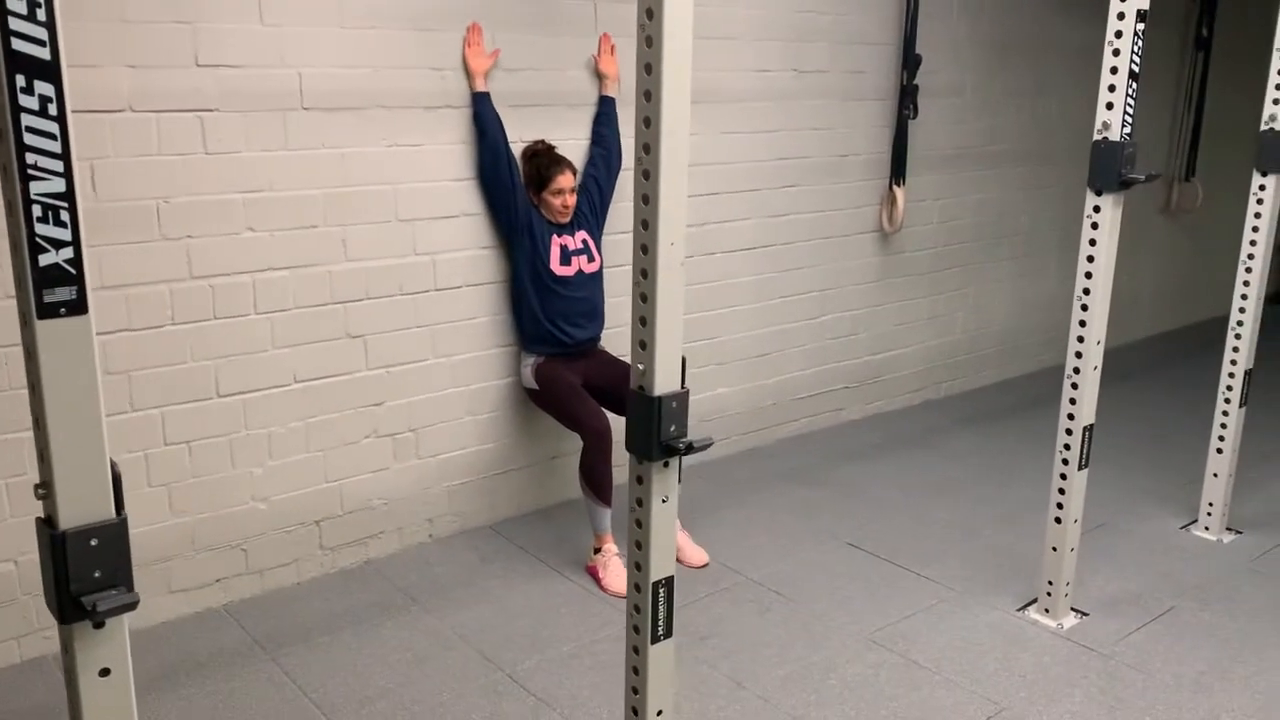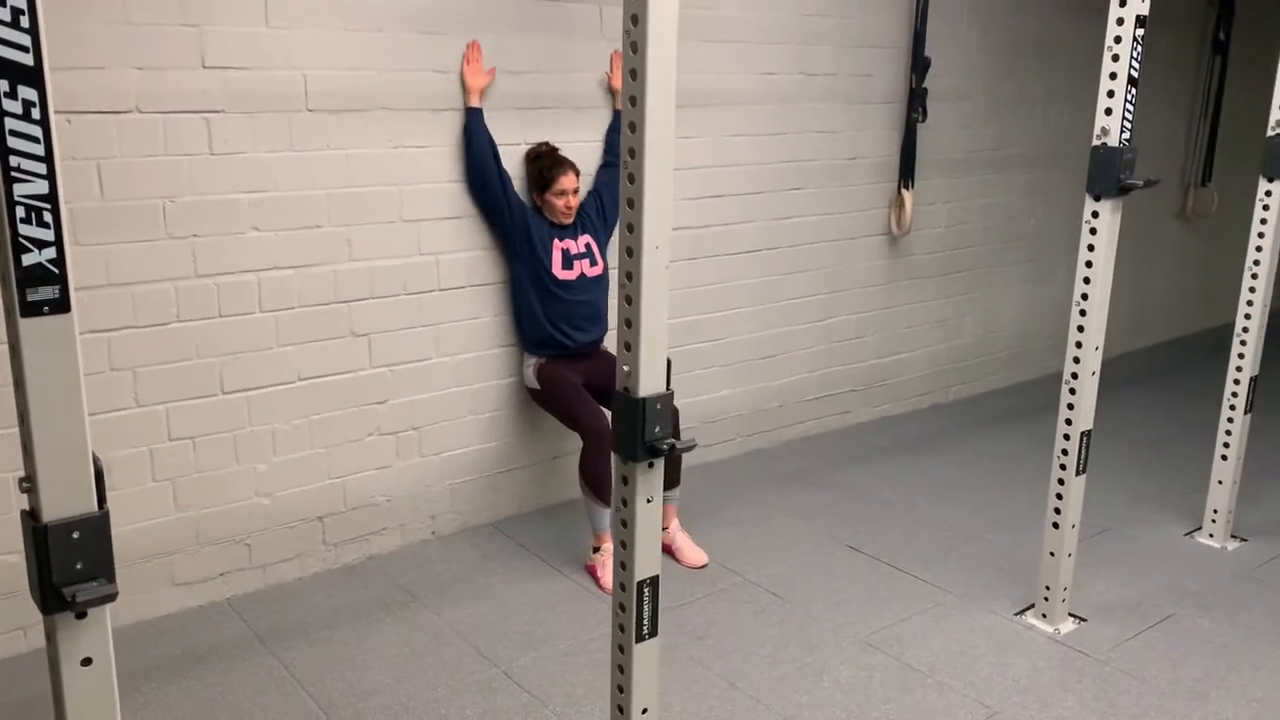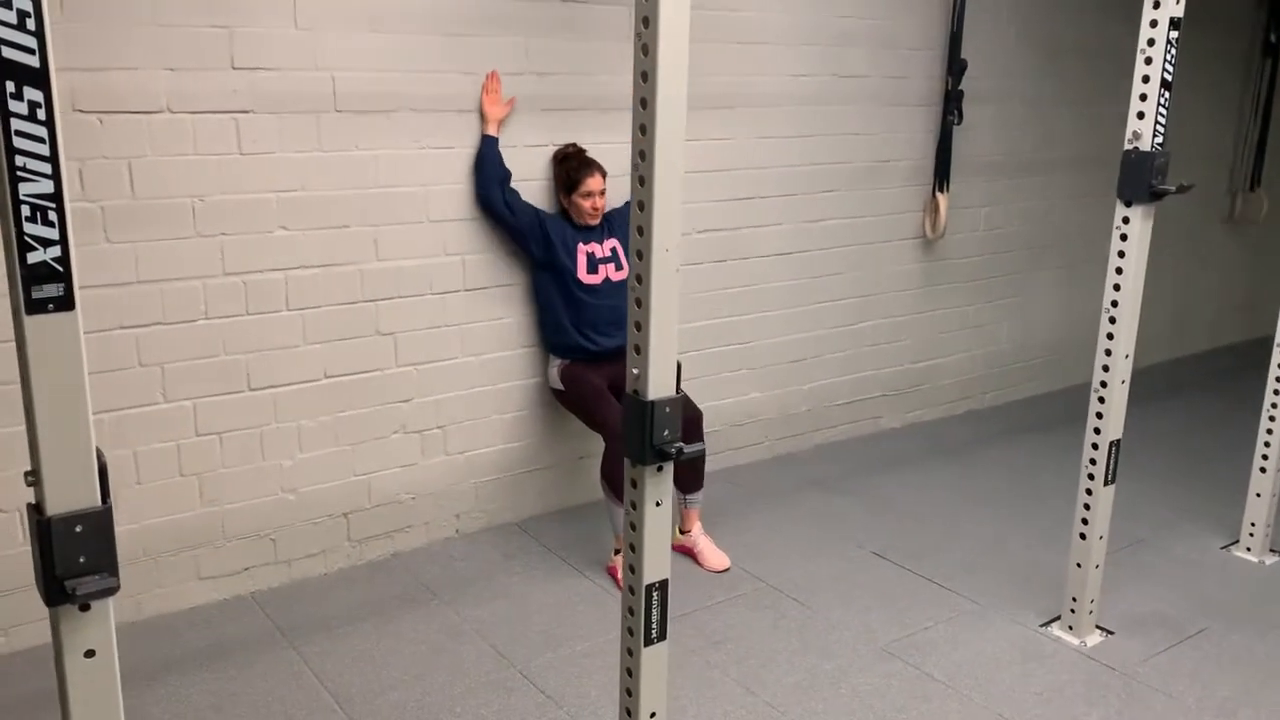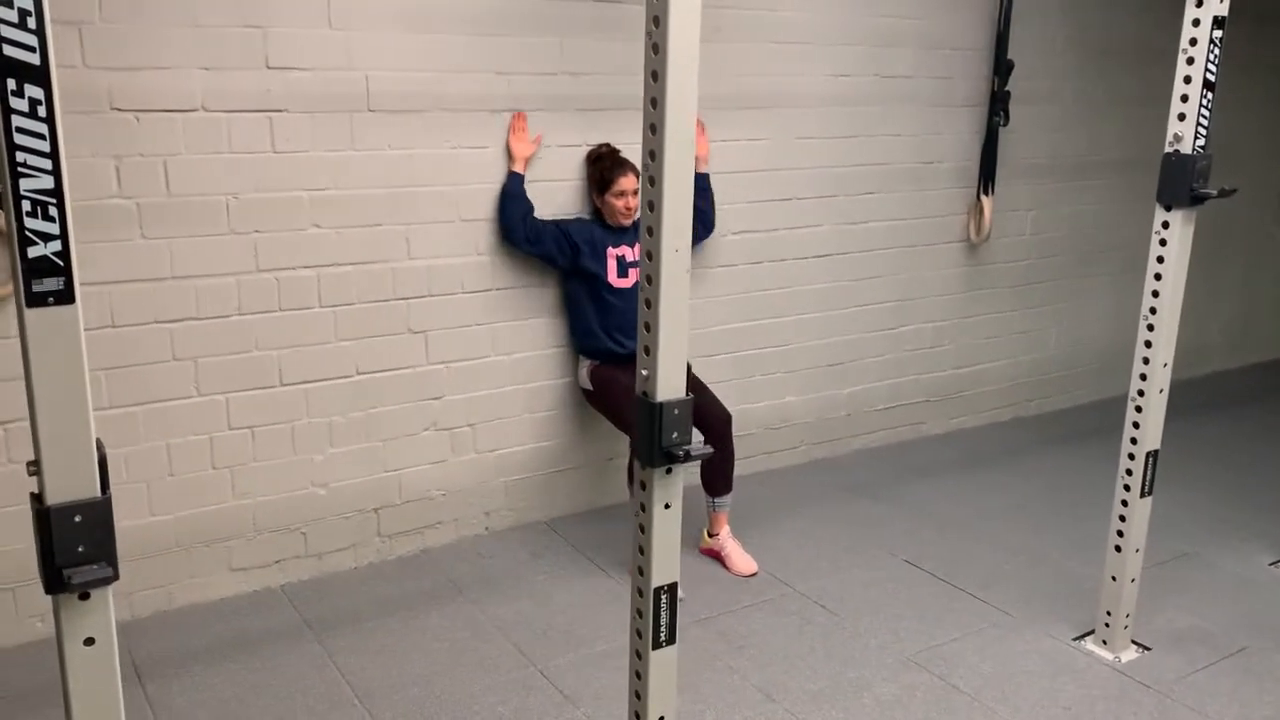
dt=0.5s
person 1, frame 1
left shoulder: (587, 215)
right shoulder: (523, 225)
left elbow: (607, 152)
right elbow: (495, 157)
left wrist: (608, 84)
right wrist: (478, 82)
left hip: (593, 356)
right hip: (546, 365)
right knee: (597, 430)
left ankle: (669, 527)
right ankle: (604, 552)
person 1, frame 2
left shoulder: (593, 219)
right shoulder: (524, 230)
left elbow: (616, 164)
right elbow: (486, 173)
left wrist: (620, 99)
right wrist: (474, 99)
left hip: (596, 356)
right hip: (549, 365)
right knee: (596, 429)
left ankle: (670, 528)
right ankle: (603, 551)
person 1, frame 3
left shoulder: (619, 225)
right shoulder: (548, 233)
right elbow: (494, 198)
right wrist: (491, 127)
left hip: (623, 359)
right hip: (573, 367)
left knee: (689, 418)
right knee: (620, 432)
left ankle: (690, 531)
right ankle: (624, 553)
person 1, frame 4
right shoulder: (579, 238)
left elbow: (702, 222)
right elbow: (518, 231)
left wrist: (701, 163)
right wrist: (518, 164)
right hip: (604, 367)
left knee: (718, 420)
left ankle: (719, 534)
